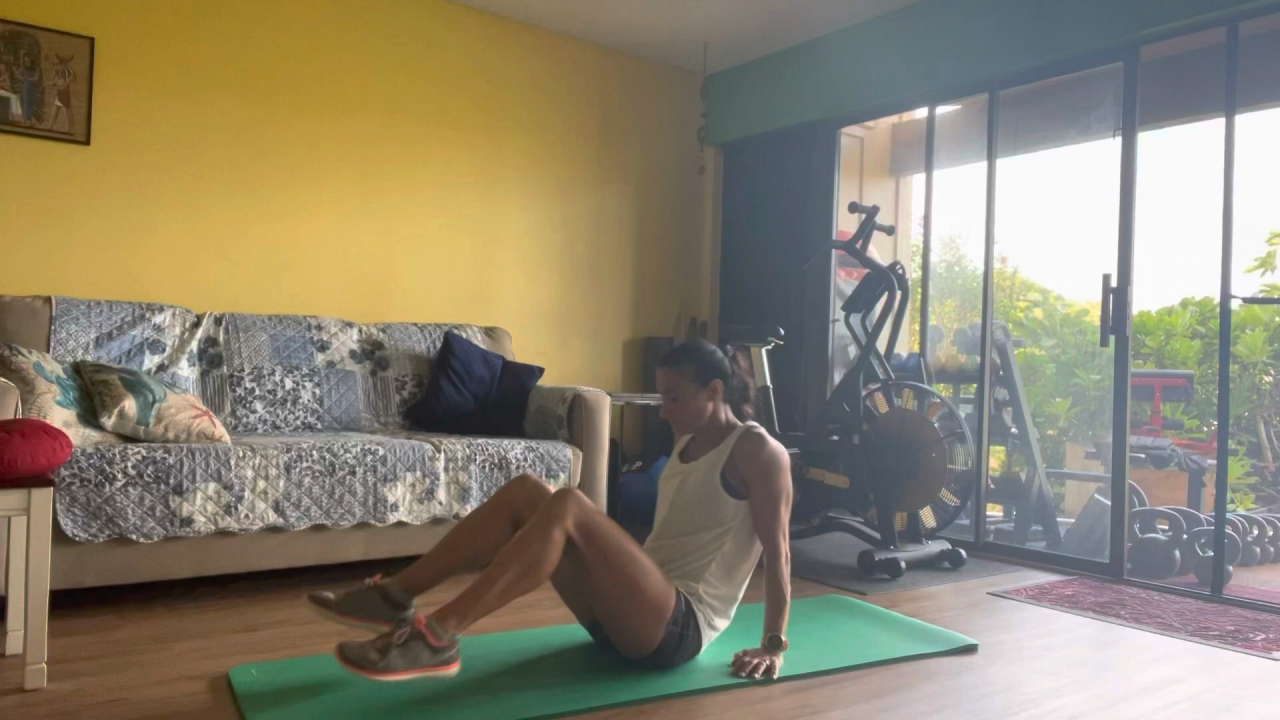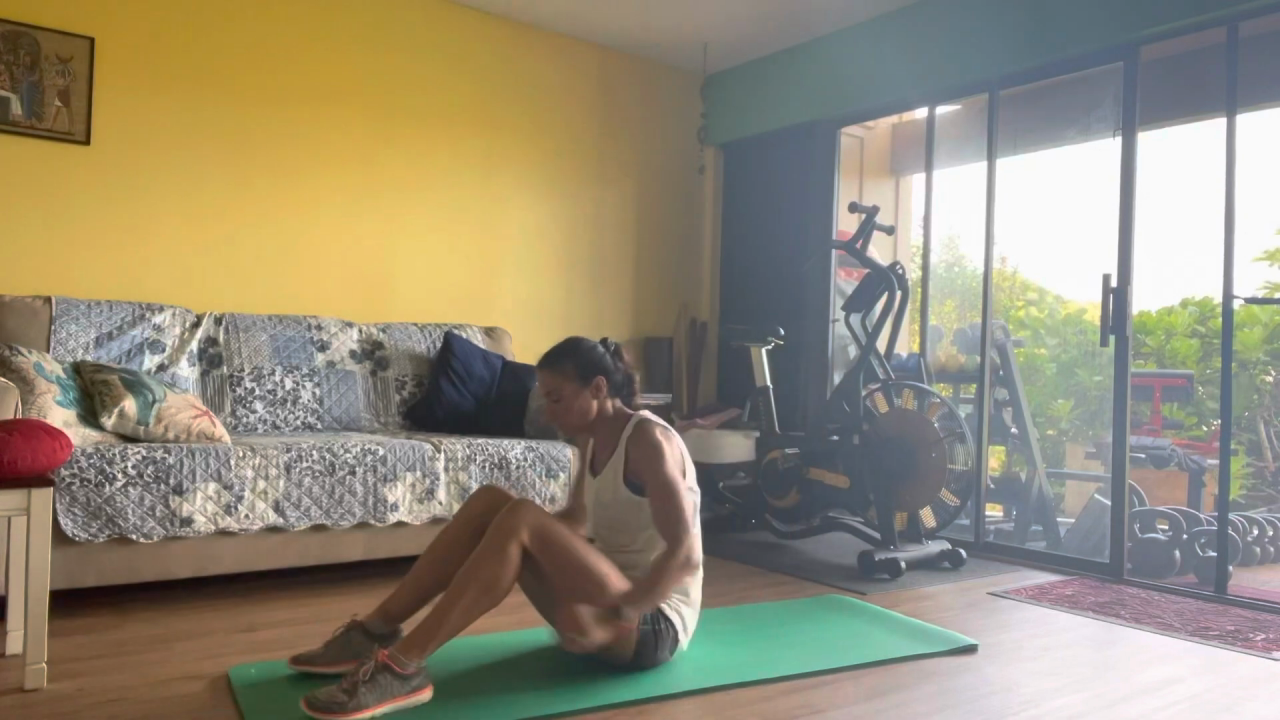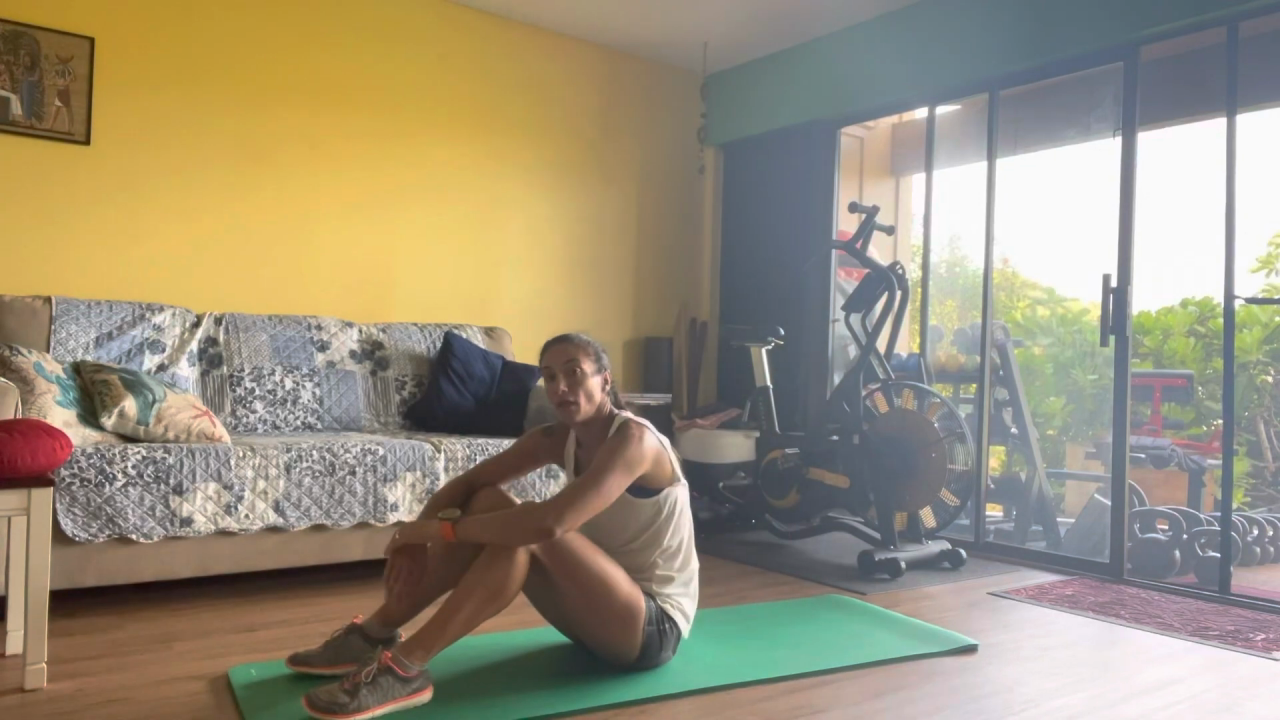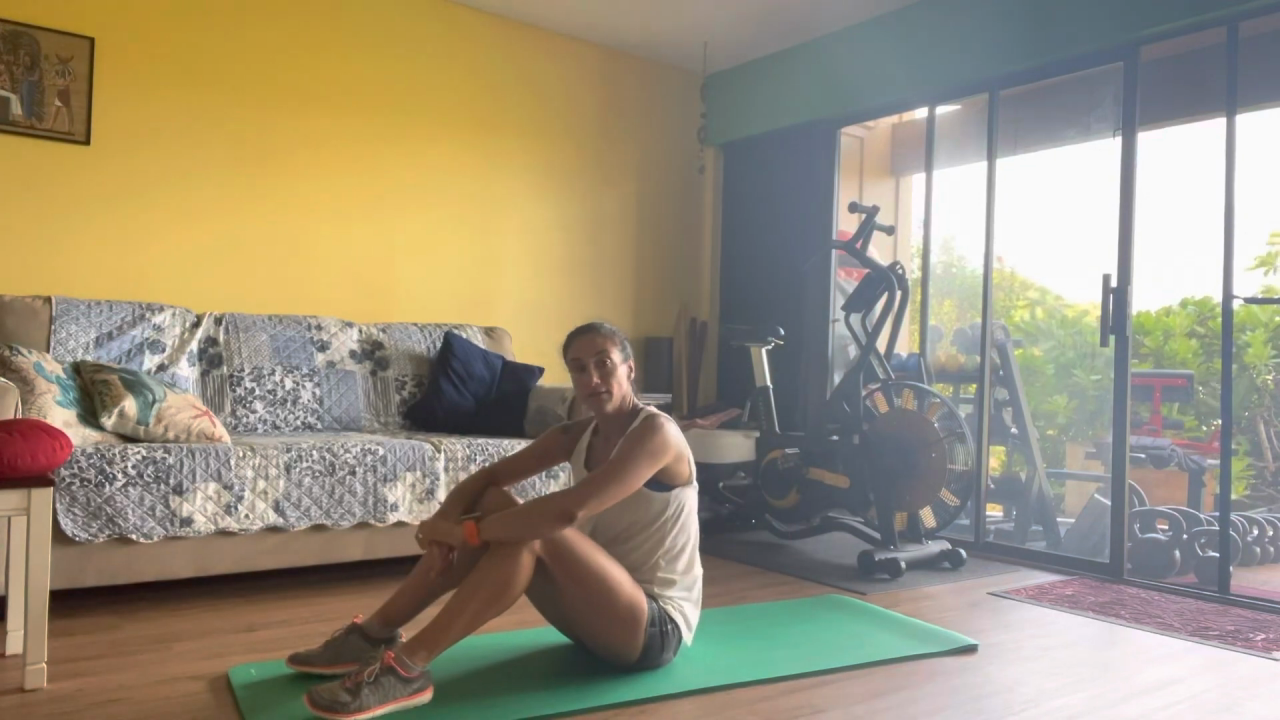
dt=0.5s
person 1, frame 1
left shoulder: (759, 451)
right shoulder: (689, 441)
left elbow: (776, 551)
left wrist: (774, 644)
left hip: (679, 627)
right hip: (636, 608)
left knee: (568, 507)
right knee: (524, 492)
left ankle: (435, 640)
right ankle: (393, 598)
person 1, frame 2
left shoulder: (649, 439)
right shoulder: (595, 438)
left elbow: (682, 553)
right elbow: (572, 518)
left wrist: (609, 619)
left hip: (643, 627)
right hip: (603, 598)
left knee: (523, 518)
right knee: (491, 499)
left ankle: (403, 668)
right ankle: (375, 632)
person 1, frame 3
left shoulder: (633, 439)
right shoulder: (558, 439)
left elbow: (549, 524)
right elbow: (463, 485)
left wrist: (442, 530)
right wrist: (416, 538)
left hip: (654, 624)
right hip: (597, 608)
left knee: (530, 531)
right knee: (489, 505)
left ankle: (405, 668)
right ankle: (374, 635)
person 1, frame 4
left shoulder: (656, 432)
right shoulder: (577, 436)
left elbow: (569, 511)
right elbow: (483, 478)
left wrist: (466, 530)
right wrist: (445, 523)
left hip: (656, 626)
right hip: (600, 609)
left knee: (534, 531)
right knee: (492, 503)
left ankle: (407, 668)
right ankle: (374, 634)
